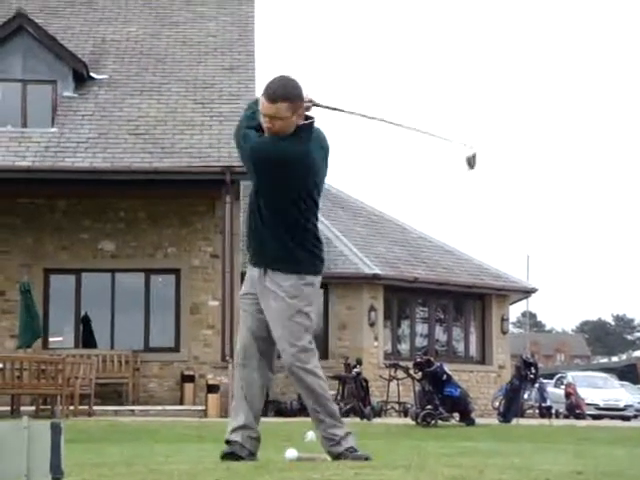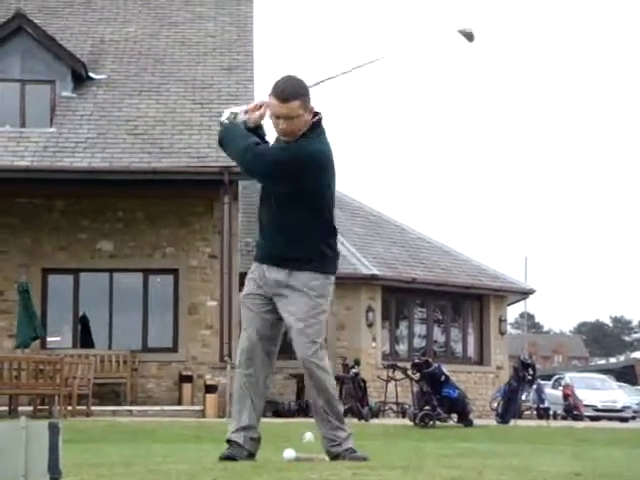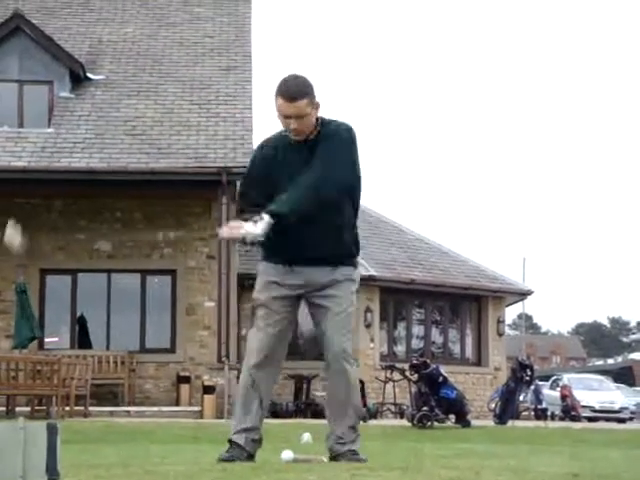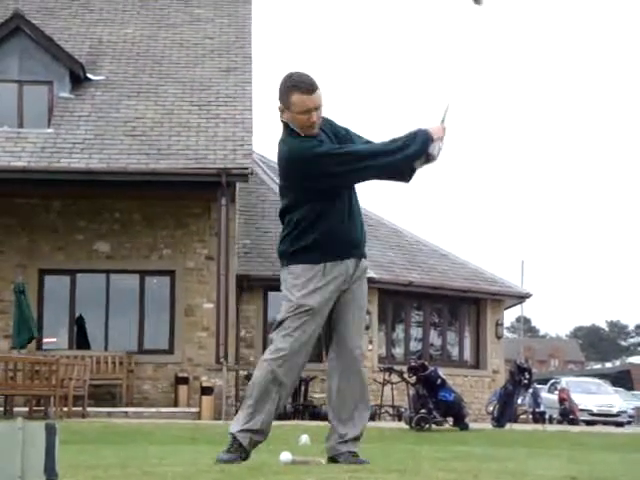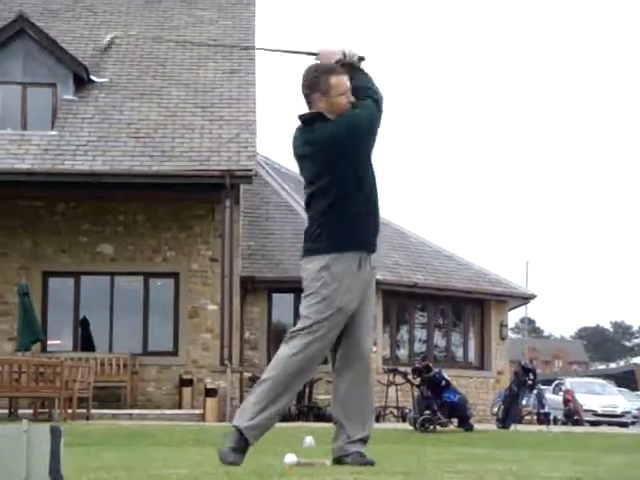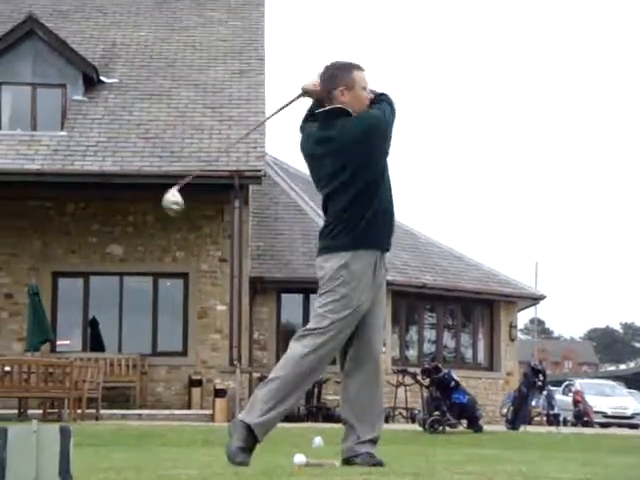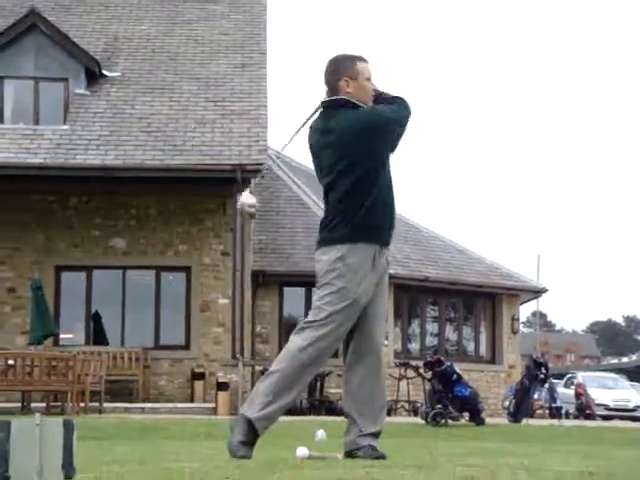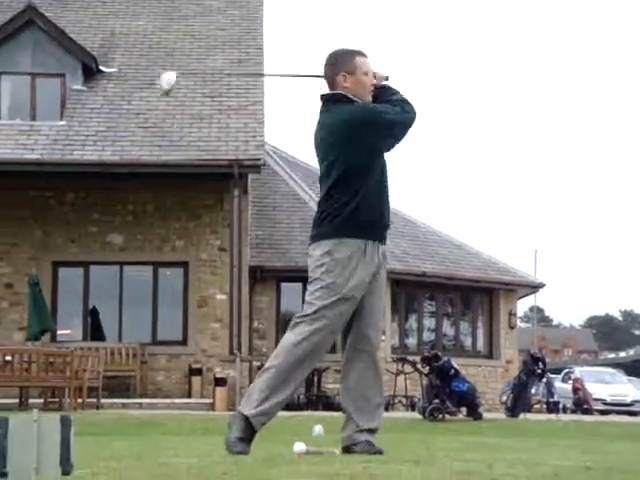
dt=0.2s
person 1, frame 1
left shoulder: (283, 154)
right shoulder: (311, 139)
left elbow: (246, 137)
left wrist: (254, 112)
right wrist: (260, 113)
left hip: (291, 273)
right hip: (262, 267)
left knee: (297, 357)
right knee: (249, 352)
left ankle: (338, 441)
right ankle: (242, 438)
person 1, frame 2
left shoulder: (307, 150)
right shoulder: (280, 146)
left elbow: (248, 155)
left wrist: (234, 125)
right wrist: (252, 125)
left hip: (310, 271)
right hip: (267, 267)
left knee: (310, 355)
right knee: (250, 354)
left ankle: (340, 441)
right ankle: (244, 439)
person 1, frame 3
left shoulder: (340, 137)
right shoulder: (266, 154)
left elbow: (317, 189)
right elbow: (250, 209)
left wrist: (267, 220)
right wrist: (246, 226)
left hip: (334, 269)
right hip: (281, 268)
left knee: (339, 355)
right knee: (261, 353)
left ankle: (343, 442)
right ankle: (243, 439)
person 1, frame 4
left shoulder: (328, 130)
right shoulder: (295, 151)
left elbow: (370, 154)
right elbow: (369, 161)
left wrist: (416, 151)
right wrist: (422, 139)
left hip: (350, 262)
right hip: (309, 266)
left knee: (350, 356)
right knee: (286, 352)
left ankle: (344, 442)
right ankle: (243, 436)
person 1, frame 5
left shoulder: (307, 134)
right shoulder: (347, 130)
left elbow: (359, 101)
right elbow: (372, 98)
left wrist: (338, 70)
right wrist: (350, 65)
left hip: (355, 259)
right hip: (335, 260)
left knee: (356, 355)
right knee: (304, 347)
left ankle: (350, 443)
right ankle: (243, 429)
person 1, frame 6
left shoulder: (313, 136)
right shoulder: (367, 128)
left elbow: (313, 118)
right elbow: (386, 104)
left wrist: (318, 97)
right wrist: (326, 94)
left hip: (364, 258)
right hip: (351, 257)
left knee: (366, 355)
right knee: (316, 345)
left ankle: (359, 444)
right ankle: (250, 424)
person 1, frame 7
left shoulder: (324, 126)
right shoulder: (365, 122)
right elbow: (401, 108)
left wrist: (364, 97)
right wrist: (371, 96)
left hip: (369, 250)
right hip: (350, 250)
left knee: (368, 348)
right knee: (316, 337)
left ankle: (362, 436)
right ankle: (252, 419)
person 1, frame 8
left shoulder: (343, 119)
right shoulder: (351, 117)
left elbow: (389, 124)
right elbow: (402, 116)
left wrist: (380, 92)
right wrist: (386, 90)
left hip: (370, 246)
right hip: (342, 245)
left knee: (365, 343)
right knee: (309, 334)
left ankle: (359, 432)
right ankle: (248, 417)
